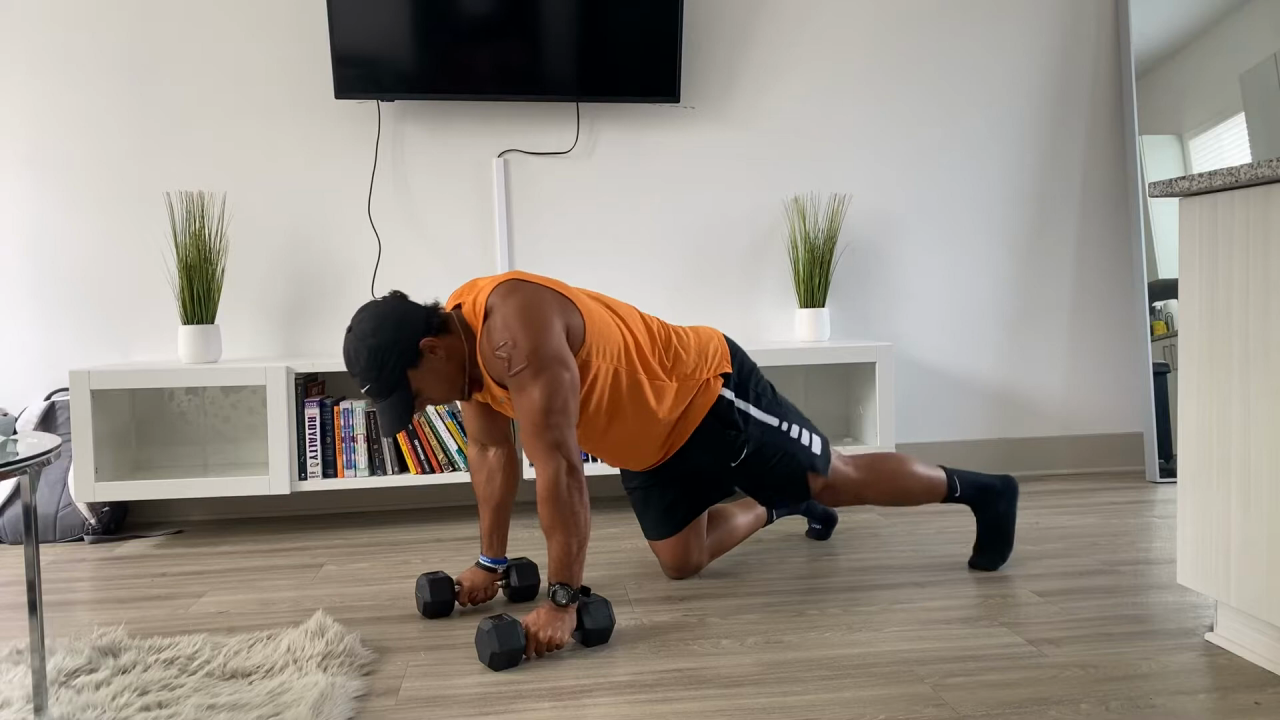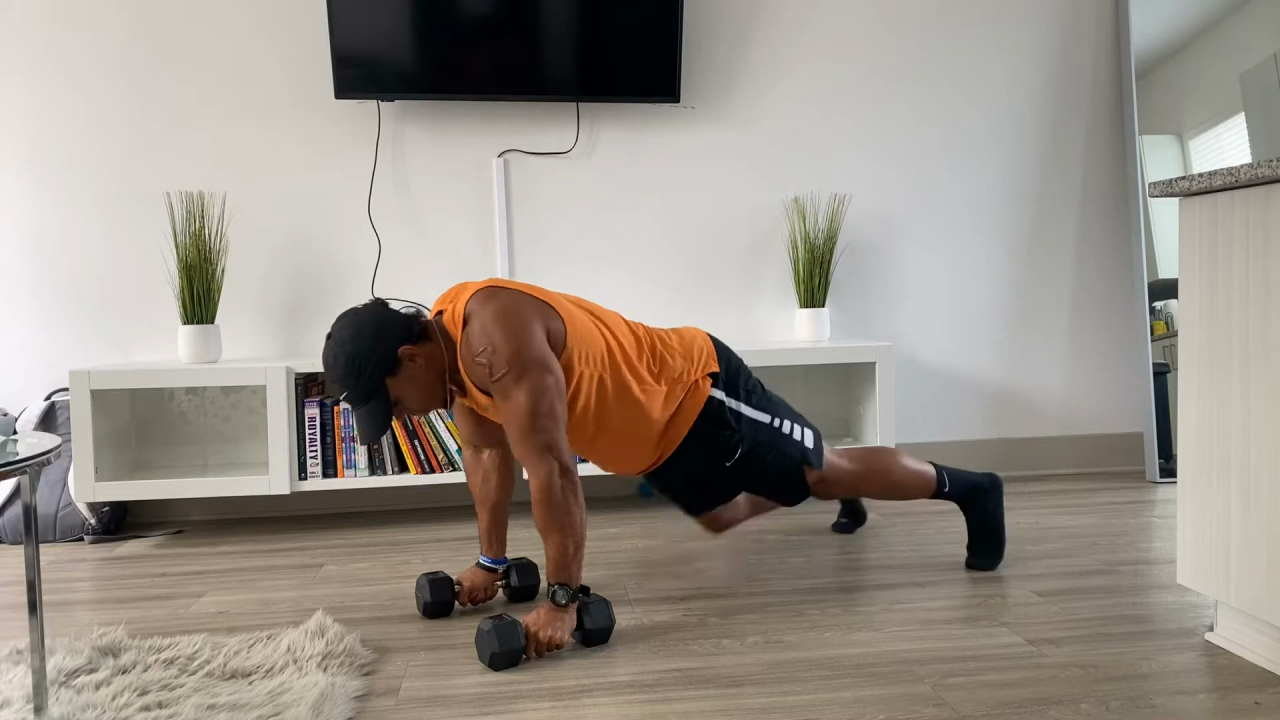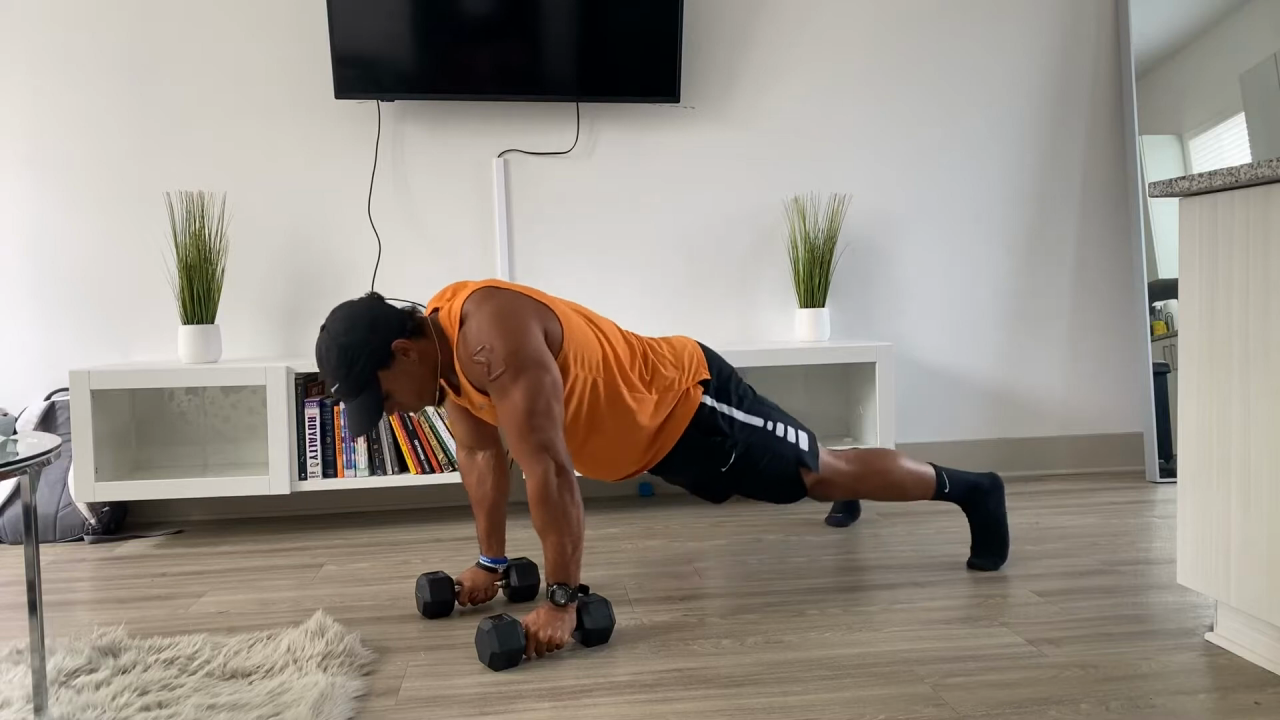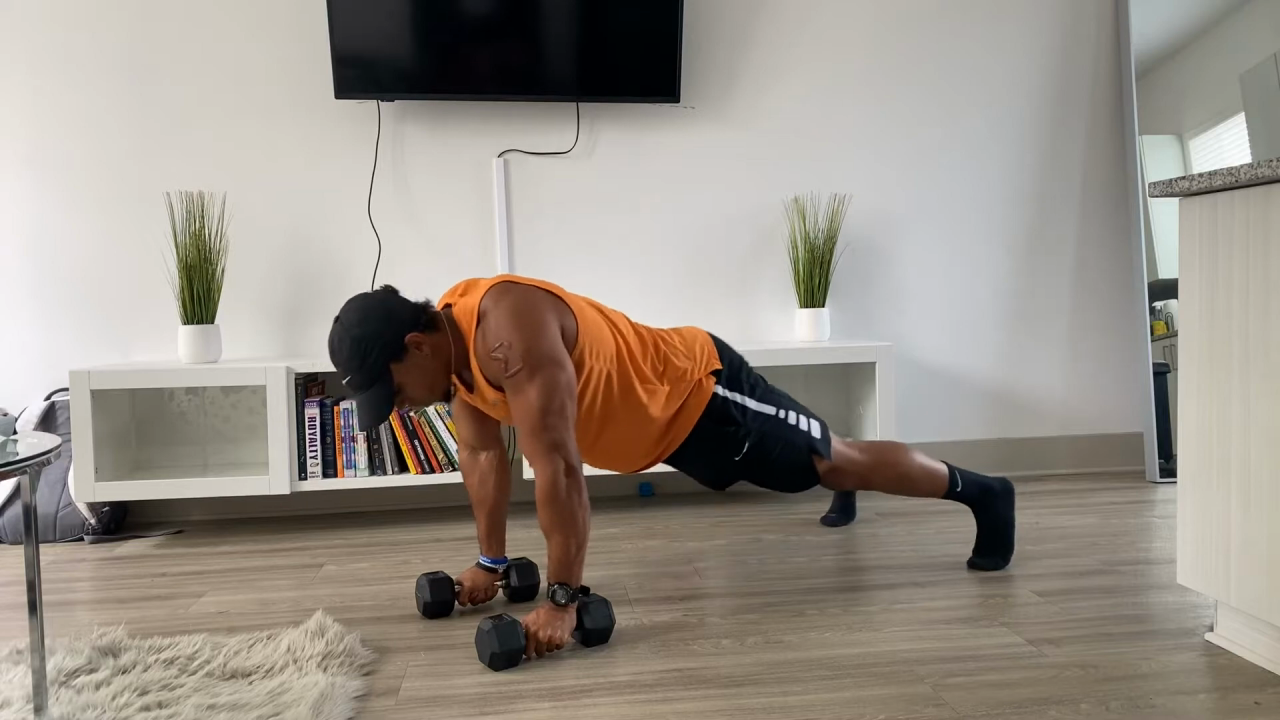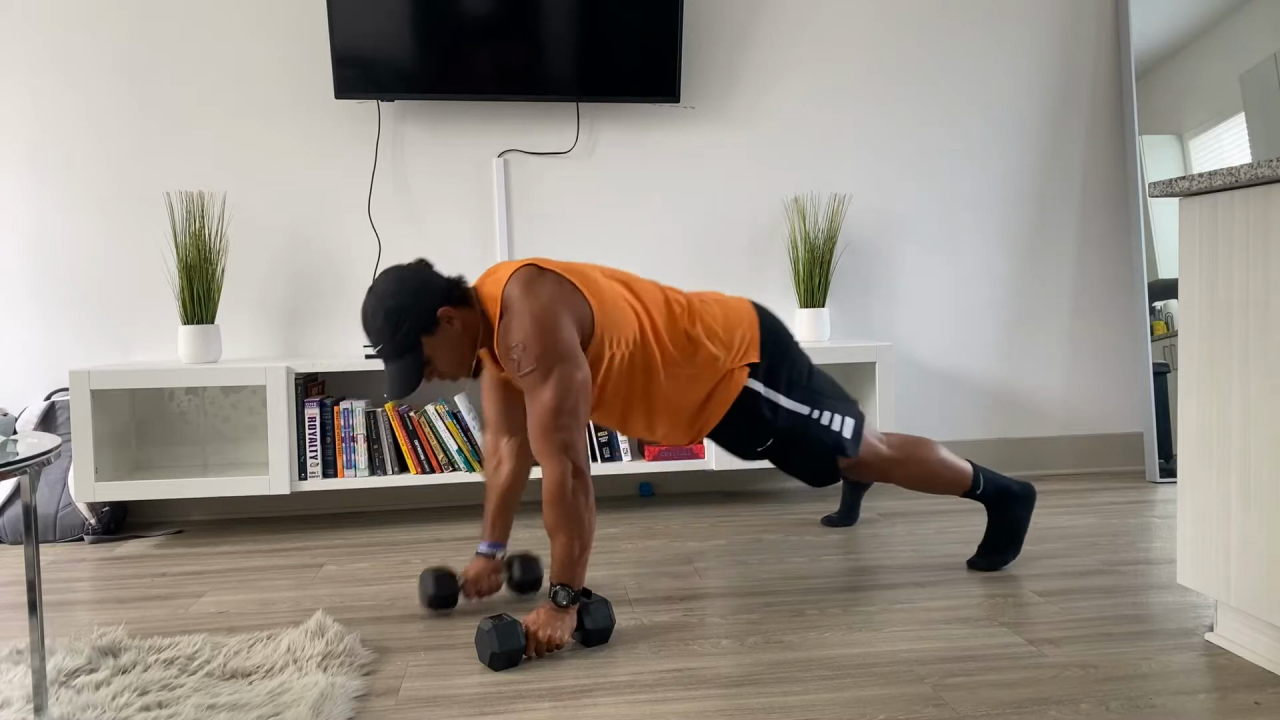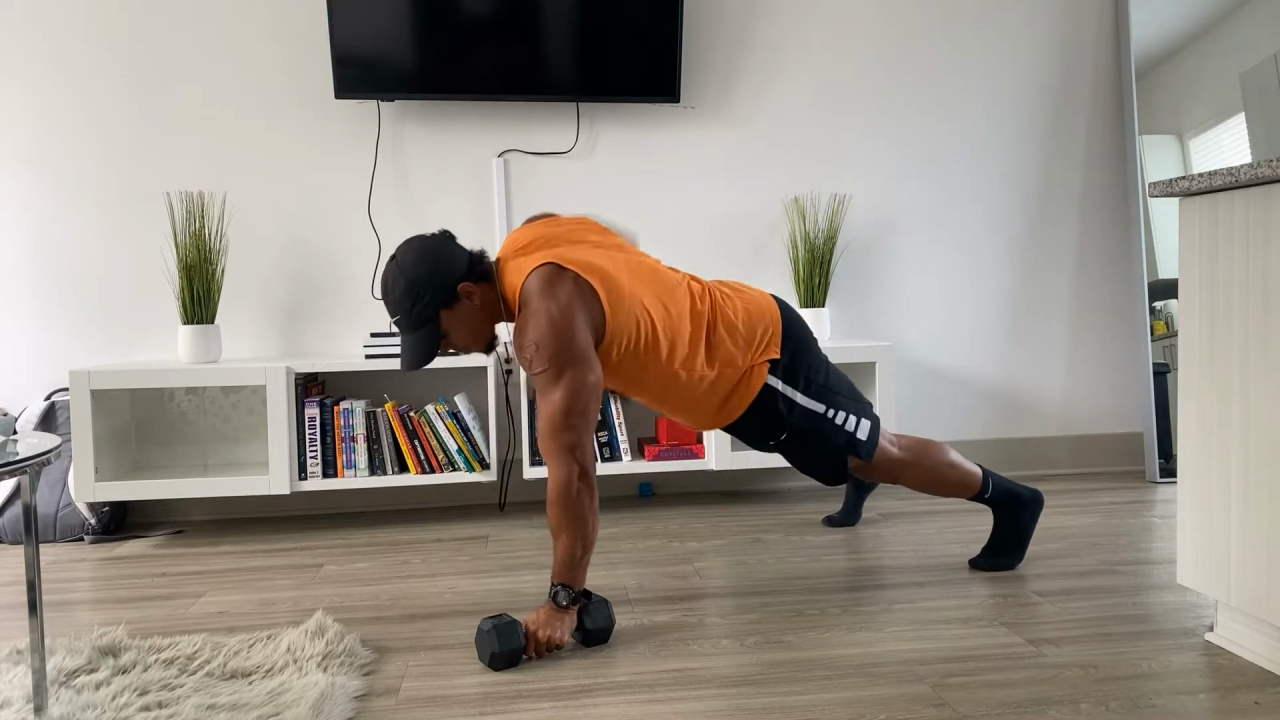
dt=0.3s
person 1, frame 1
left shoulder: (514, 328)
right shoulder: (461, 336)
left elbow: (559, 468)
right elbow: (492, 450)
left wrist: (562, 600)
right wrist: (489, 561)
left hip: (708, 389)
right hip: (652, 432)
left knee: (836, 479)
right knee: (681, 562)
left ankle: (980, 491)
right ankle: (780, 505)
person 1, frame 2
left shoulder: (494, 336)
right shoulder: (449, 343)
left elbow: (552, 469)
right elbow: (487, 451)
left wrist: (561, 600)
right wrist: (489, 562)
left hip: (697, 393)
right hip: (657, 422)
left knee: (827, 474)
right knee: (721, 518)
left ankle: (968, 488)
right ankle: (830, 481)
person 1, frame 3
left shoulder: (491, 334)
right shoulder: (442, 336)
left elbow: (549, 470)
right elbow: (480, 452)
left wrist: (560, 600)
right wrist: (489, 561)
left hip: (687, 400)
right hip: (657, 421)
left knee: (822, 475)
left ankle: (969, 489)
right ankle: (833, 485)
person 1, frame 4
left shoulder: (508, 330)
right shoulder: (453, 337)
left elbow: (559, 468)
right elbow: (482, 452)
left wrist: (561, 600)
right wrist: (490, 561)
left hip: (701, 390)
right hip: (665, 414)
left knee: (836, 459)
left ankle: (982, 491)
right ankle: (843, 488)
person 1, frame 5
left shoulder: (531, 320)
right shoulder: (489, 319)
left elbow: (566, 466)
right elbow: (507, 437)
left wrist: (562, 601)
right wrist: (492, 550)
left hip: (740, 367)
right hip: (706, 376)
left knee: (865, 451)
left ankle: (1001, 494)
right ankle: (855, 480)
person 1, frame 6
left shoulder: (546, 316)
right shoulder: (529, 236)
left elbow: (571, 470)
right elbow: (611, 243)
left wrist: (562, 603)
left hip: (759, 363)
right hip: (736, 332)
left knee: (876, 455)
left ankle: (1010, 501)
right ankle: (862, 485)
